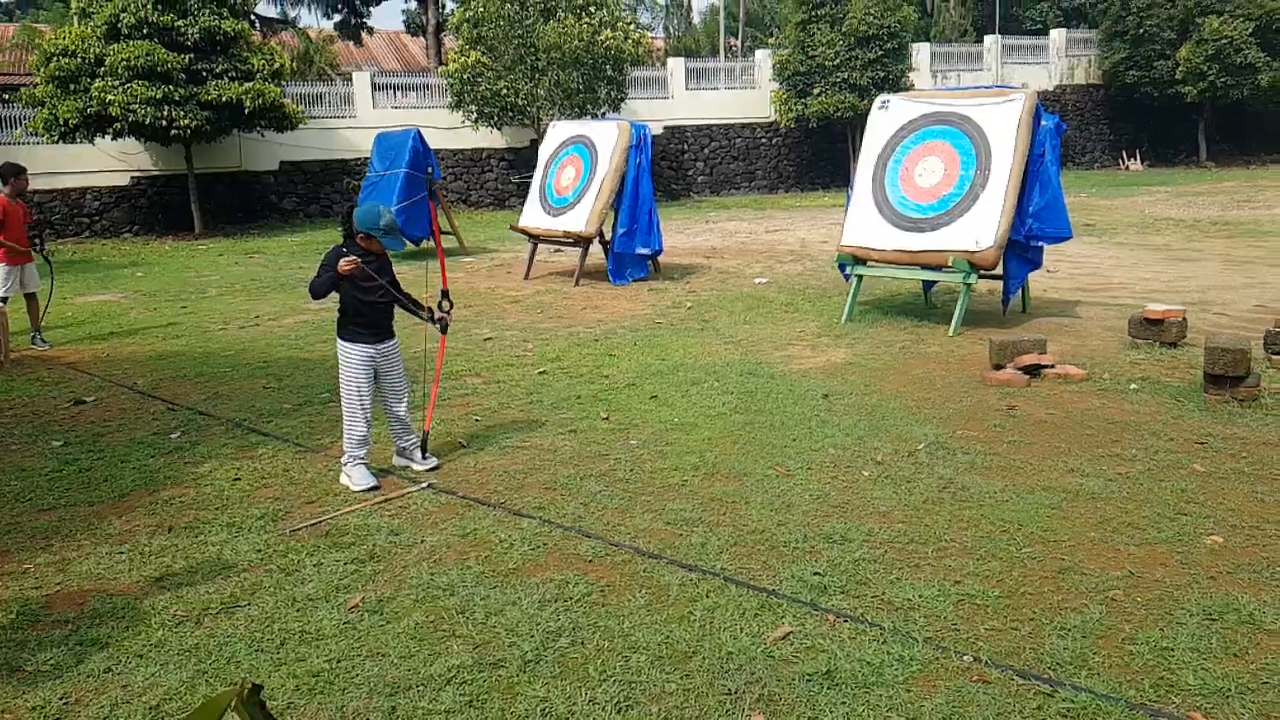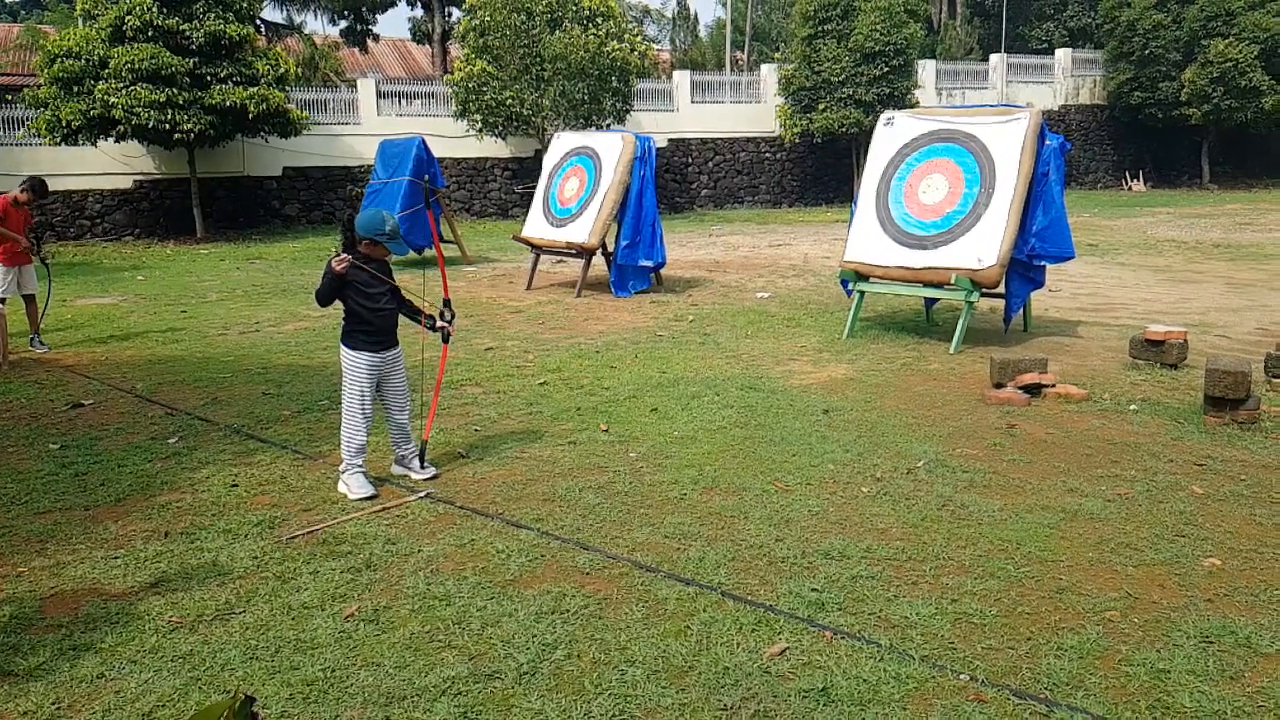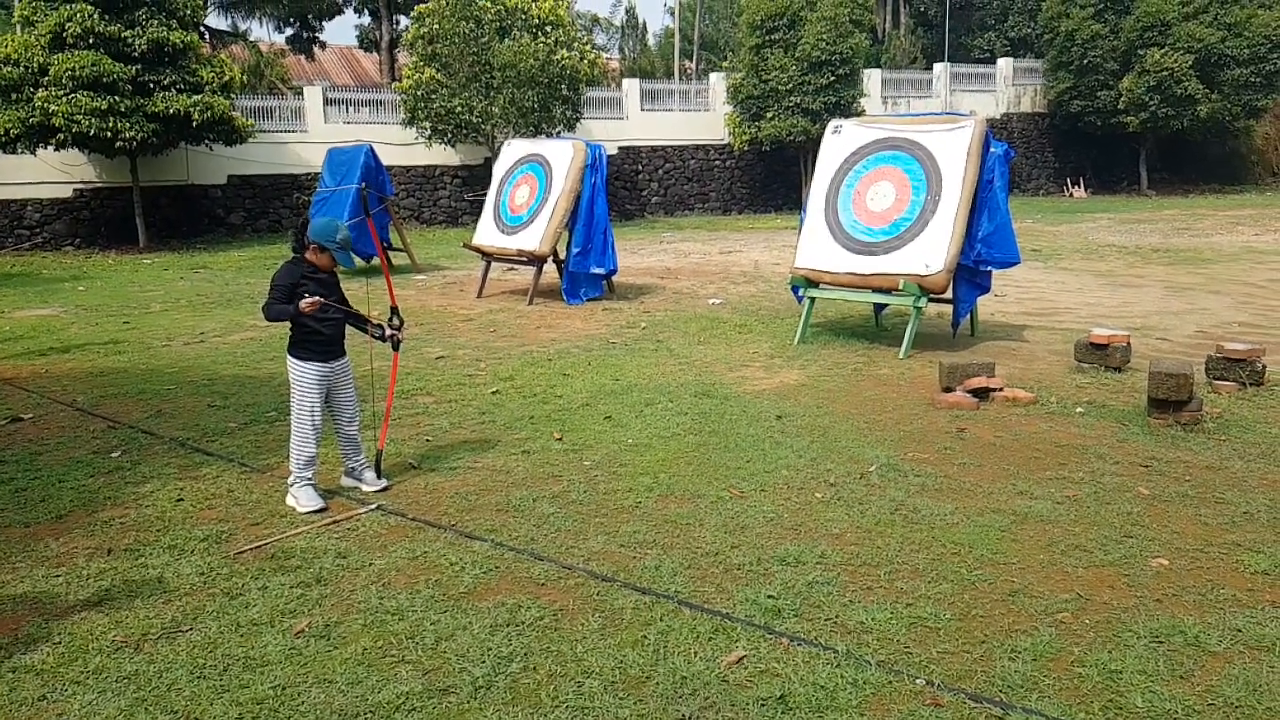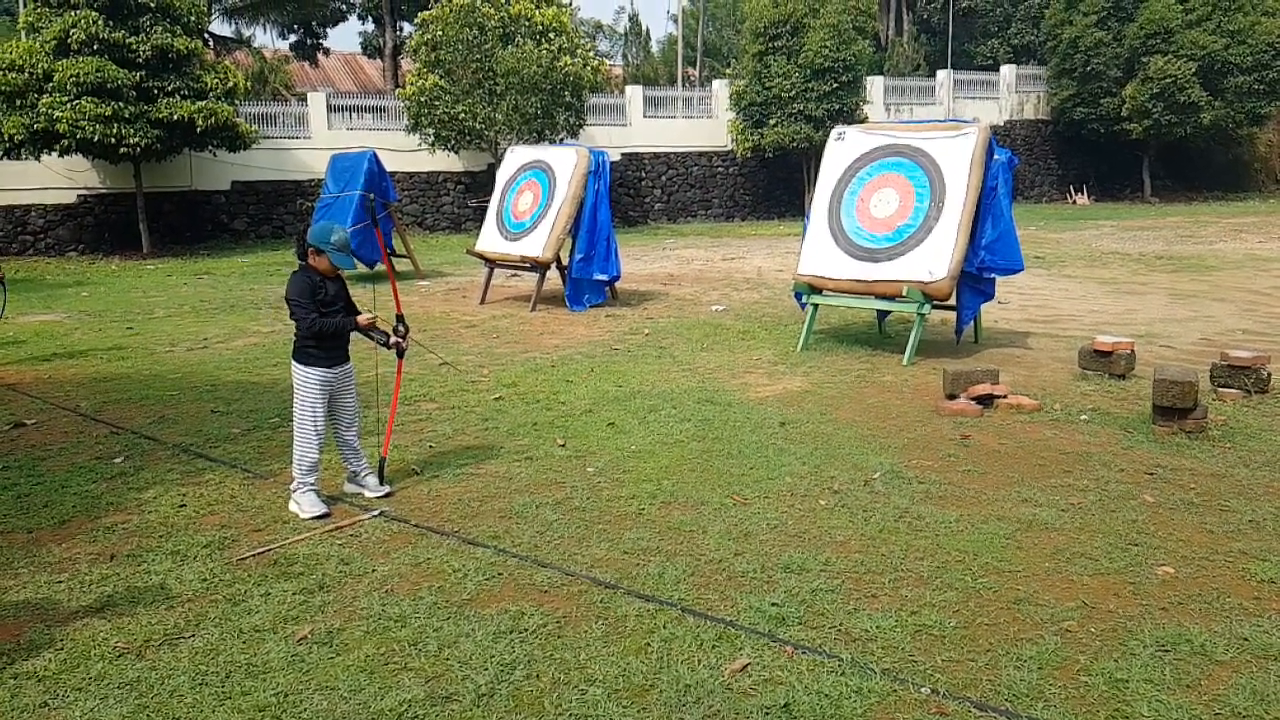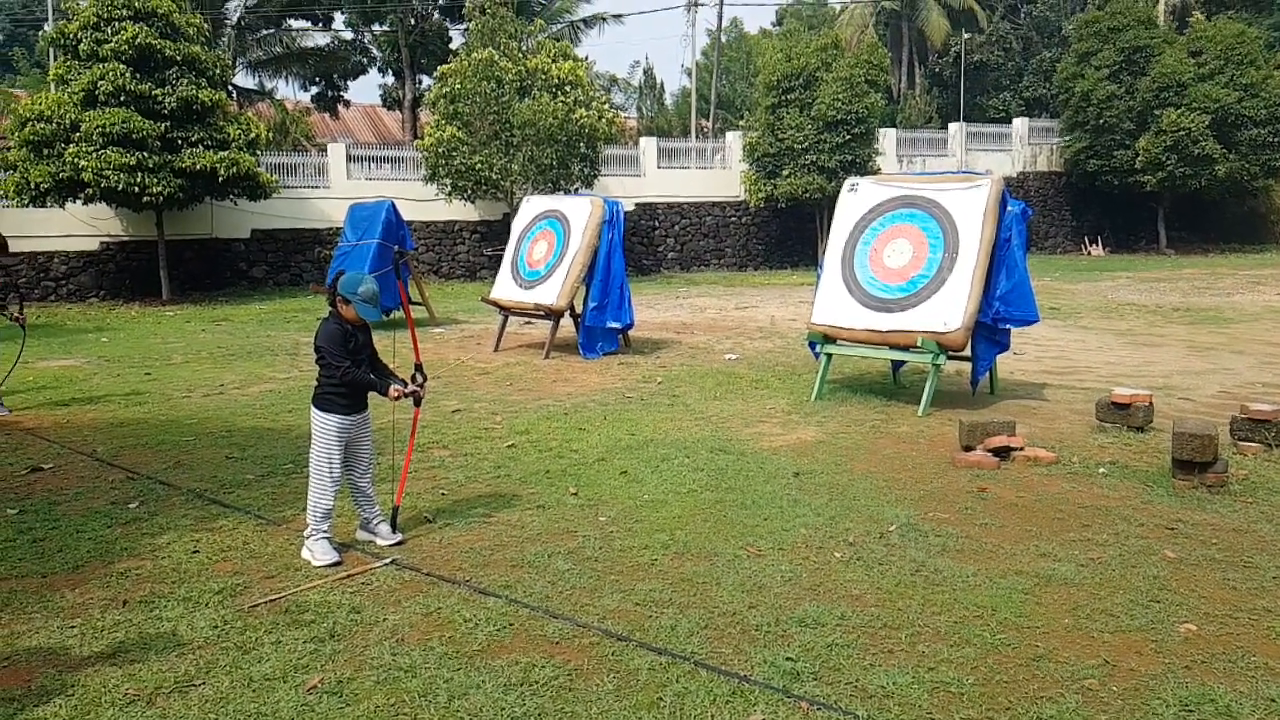
dt=1s
person 1, frame 1
left shoulder: (381, 259)
right shoulder: (339, 255)
left elbow: (397, 293)
right elbow: (316, 291)
left wrist: (428, 313)
right wrist: (337, 273)
left hip: (387, 342)
right hip: (355, 345)
left knee: (398, 400)
right knee: (358, 406)
left ankle: (407, 449)
right ankle: (353, 464)
person 1, frame 2
left shoulder: (381, 266)
right shoulder: (343, 264)
left elbow: (399, 300)
right elbow: (323, 300)
left wrist: (430, 322)
right wrist: (334, 276)
left hip: (390, 350)
right hip: (359, 353)
left knee: (399, 408)
right knee: (358, 413)
left ankle: (406, 458)
right ankle: (351, 472)
person 1, frame 3
left shoulder: (329, 276)
right shoulder: (290, 272)
left elbow: (345, 311)
right elbow: (270, 310)
left wrist: (379, 331)
right wrist: (298, 310)
left hip: (338, 360)
right hip: (307, 364)
left knee: (348, 419)
right knee: (307, 425)
left ankle: (356, 469)
right ankle: (300, 485)
person 1, frame 4
left shoulder: (336, 280)
right shoulder: (300, 283)
left elbow: (352, 313)
right elbow: (311, 325)
left wrist: (384, 338)
right wrist: (354, 323)
left hip: (341, 365)
right hip: (312, 369)
left knee: (348, 425)
right knee: (310, 431)
left ankle: (359, 476)
right ankle: (303, 491)
person 1, frame 5
left shoulder: (361, 328)
right shoulder: (330, 331)
left elbow: (374, 363)
right elbow: (345, 373)
left wrist: (401, 385)
right wrist: (384, 389)
left hip: (359, 413)
right hip: (331, 415)
left knee: (362, 473)
right knee: (326, 477)
left ankle: (371, 523)
right ankle: (316, 538)
